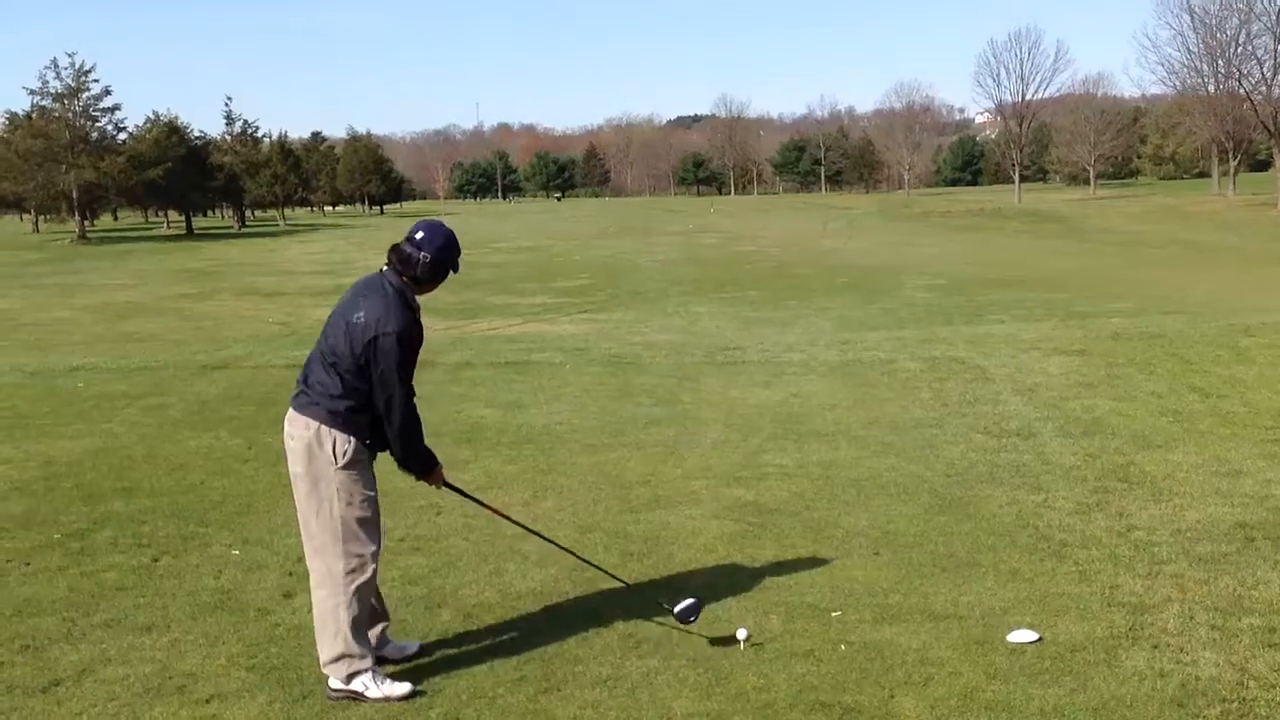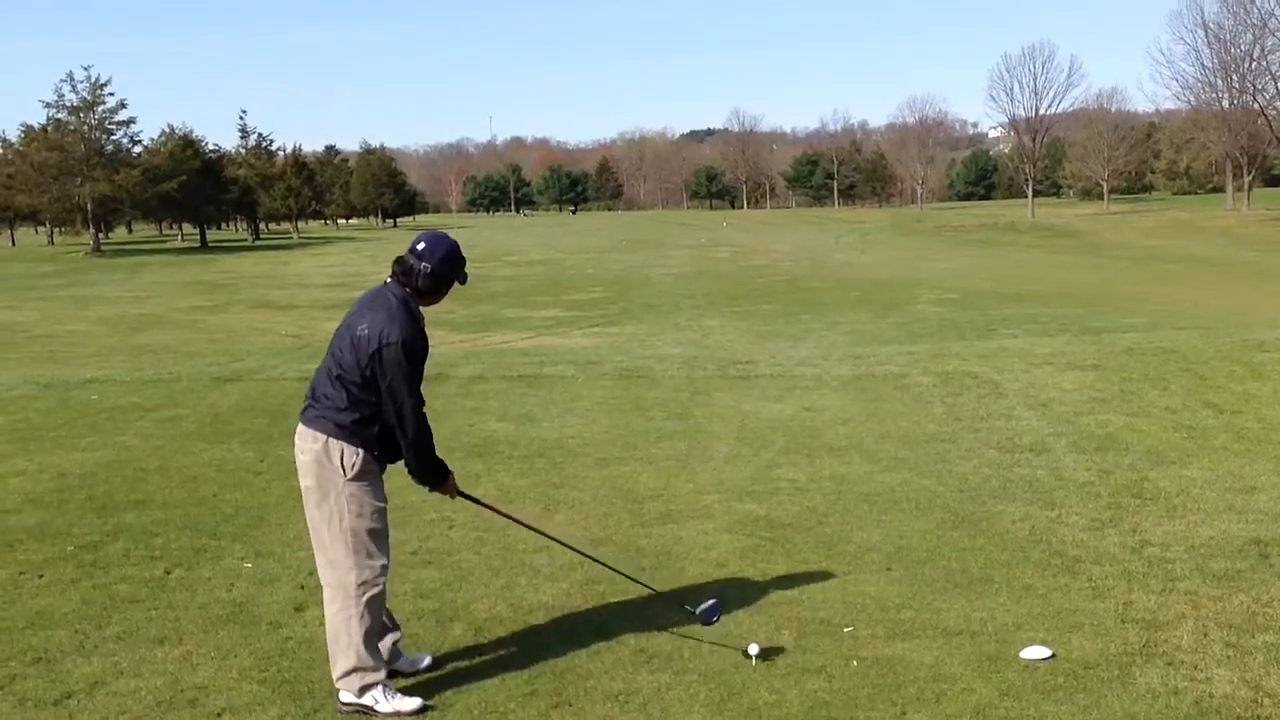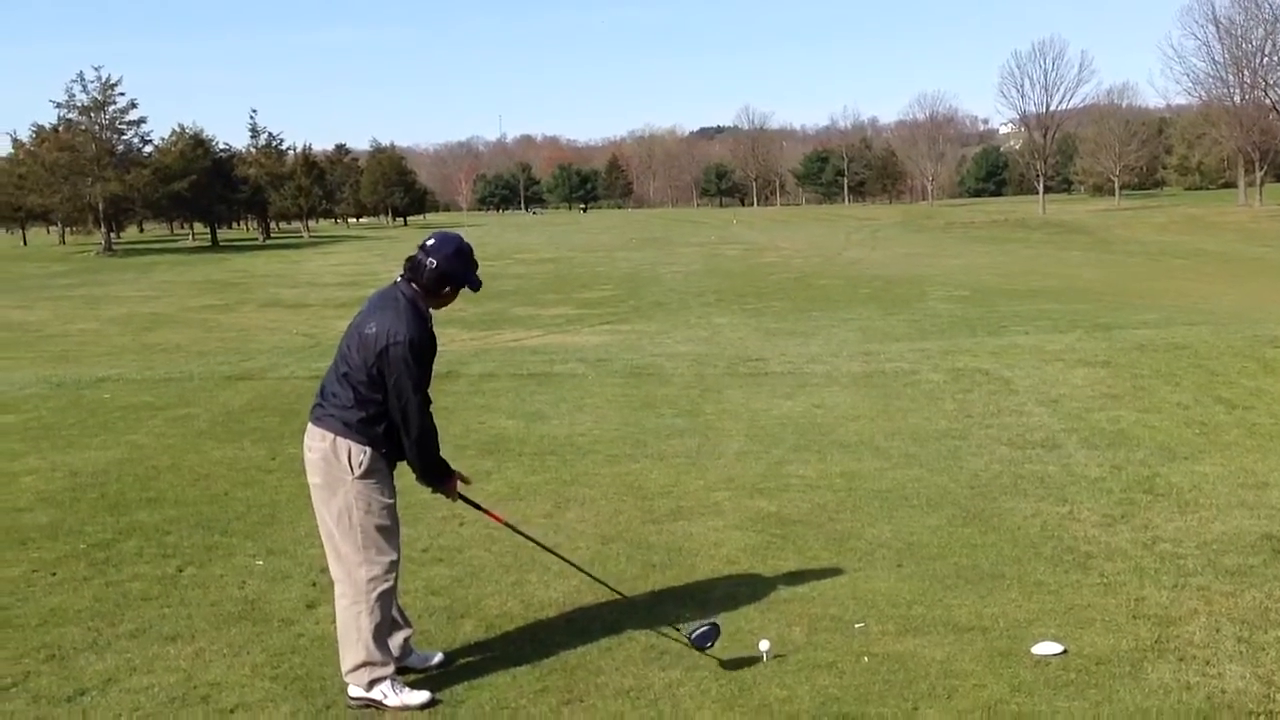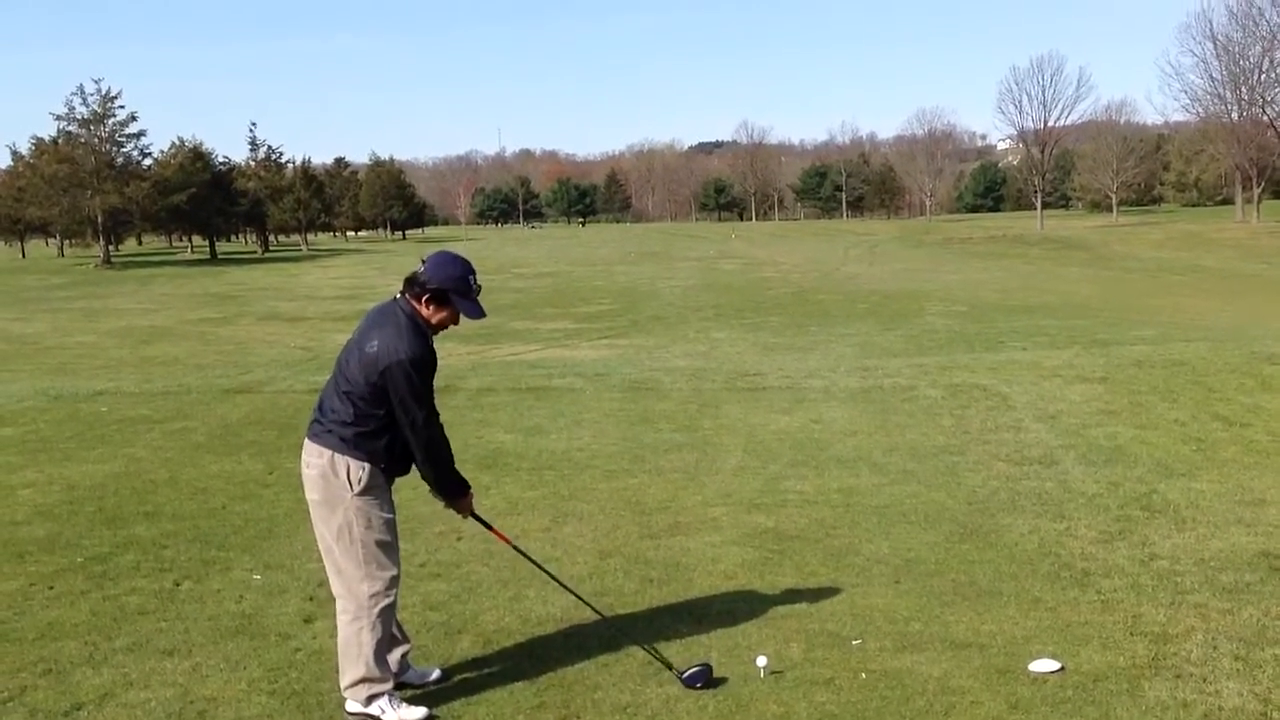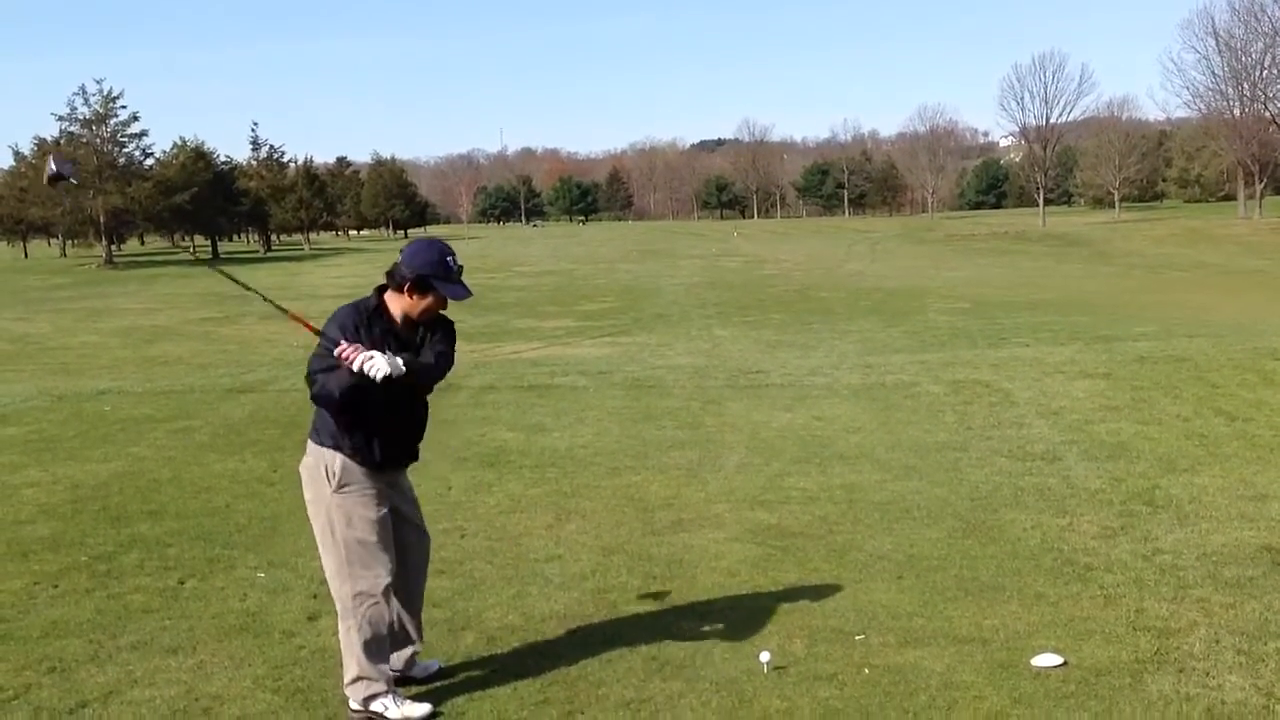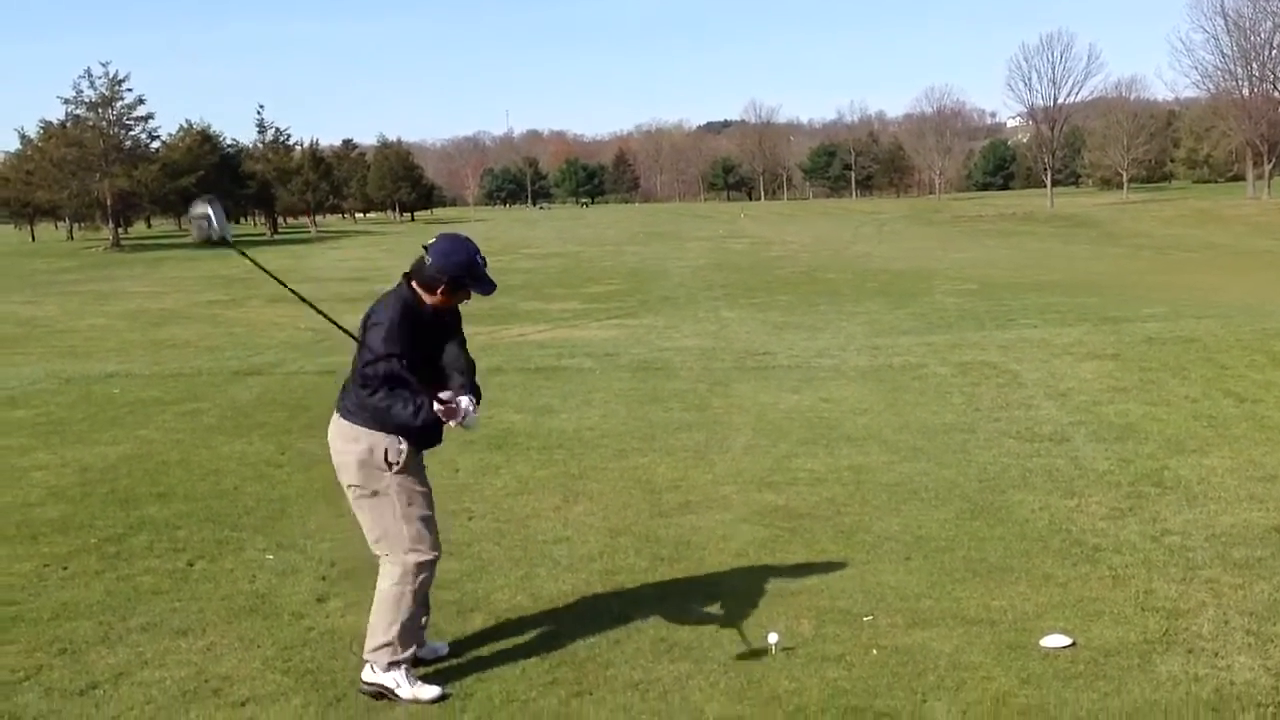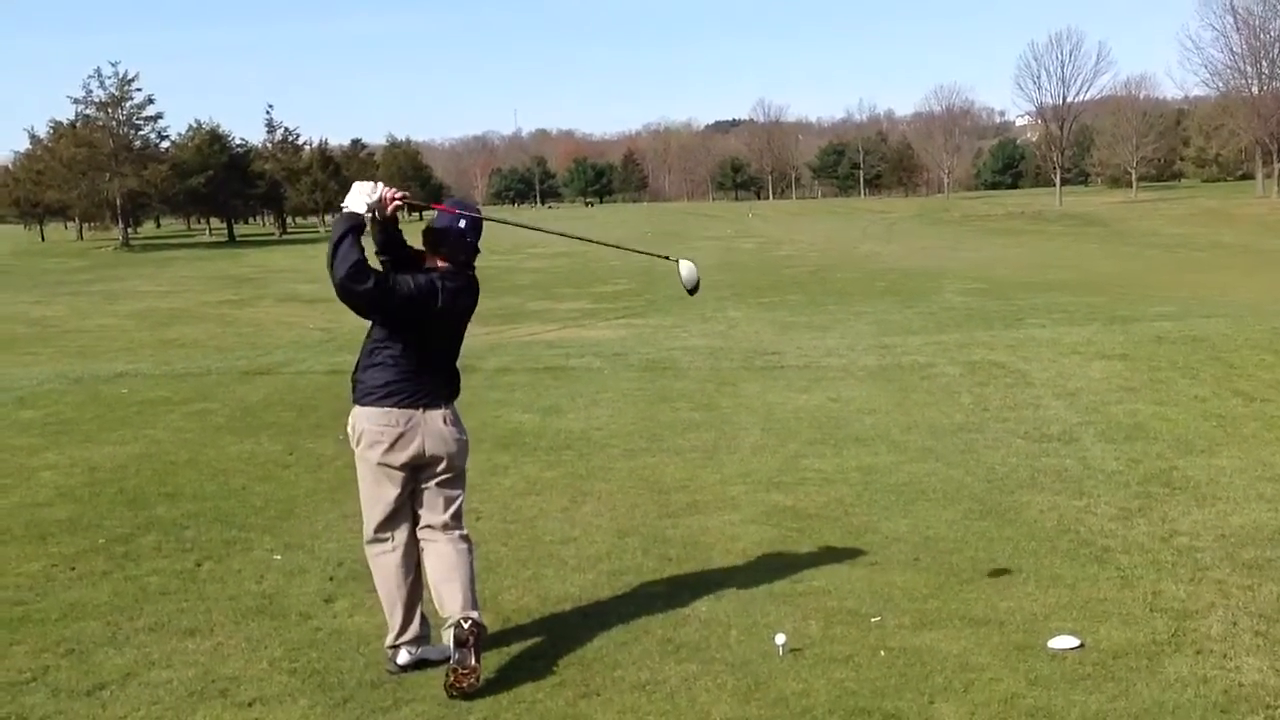
dt=0.7s
person 1, frame 1
left shoulder: (373, 287)
right shoulder: (393, 321)
right elbow: (394, 403)
left wrist: (412, 458)
right wrist: (422, 463)
left hip: (319, 424)
right hip: (331, 438)
left knee: (358, 547)
right knee: (345, 556)
left ankle: (369, 638)
right ankle: (349, 671)
person 1, frame 2
left shoulder: (379, 300)
right shoulder: (398, 331)
right elbow: (404, 413)
left wrist: (422, 467)
right wrist: (434, 474)
left hip: (328, 436)
right hip: (340, 450)
left knee: (369, 561)
right knee: (356, 568)
left ankle: (382, 650)
person 1, frame 3
left shoulder: (393, 299)
right shoulder: (403, 332)
right elbow: (411, 414)
left wrist: (432, 467)
right wrist: (437, 474)
left hip: (348, 440)
right hip: (349, 450)
left knee: (380, 556)
right knee: (367, 563)
left ankle: (392, 647)
right ankle: (369, 679)
person 1, frame 4
left shoulder: (392, 316)
right shoulder: (404, 350)
left elbow: (416, 423)
right elbow: (422, 429)
left wrist: (445, 482)
right wrist: (453, 488)
left hip: (350, 458)
right hip: (345, 467)
left knee: (378, 573)
right knee: (368, 580)
left ankle: (390, 663)
person 1, frame 5
left shoulder: (438, 330)
right shoulder: (353, 320)
left elbow: (429, 371)
right elbow: (322, 390)
left wrist: (389, 366)
right wrist: (355, 372)
left hip: (391, 466)
right hip: (342, 467)
left knee: (410, 561)
right knee: (366, 580)
left ankle: (397, 658)
person 1, frame 6
left shoulder: (439, 315)
right shoulder: (392, 316)
left elbow: (458, 364)
right elbow: (384, 391)
left wrist: (463, 398)
right wrist: (429, 412)
left hip: (389, 440)
right hip: (375, 443)
left knee: (415, 542)
right knee: (411, 550)
left ankle: (406, 638)
right ankle: (384, 666)
person 1, frame 7
left shoulder: (418, 292)
right shoulder: (462, 286)
left elbow: (350, 279)
right elbow: (400, 262)
left wrist: (354, 212)
right wrist: (383, 221)
left hip: (381, 422)
right hip: (438, 421)
left knee: (388, 535)
right knee: (443, 528)
left ankle: (406, 643)
right ankle: (462, 621)
